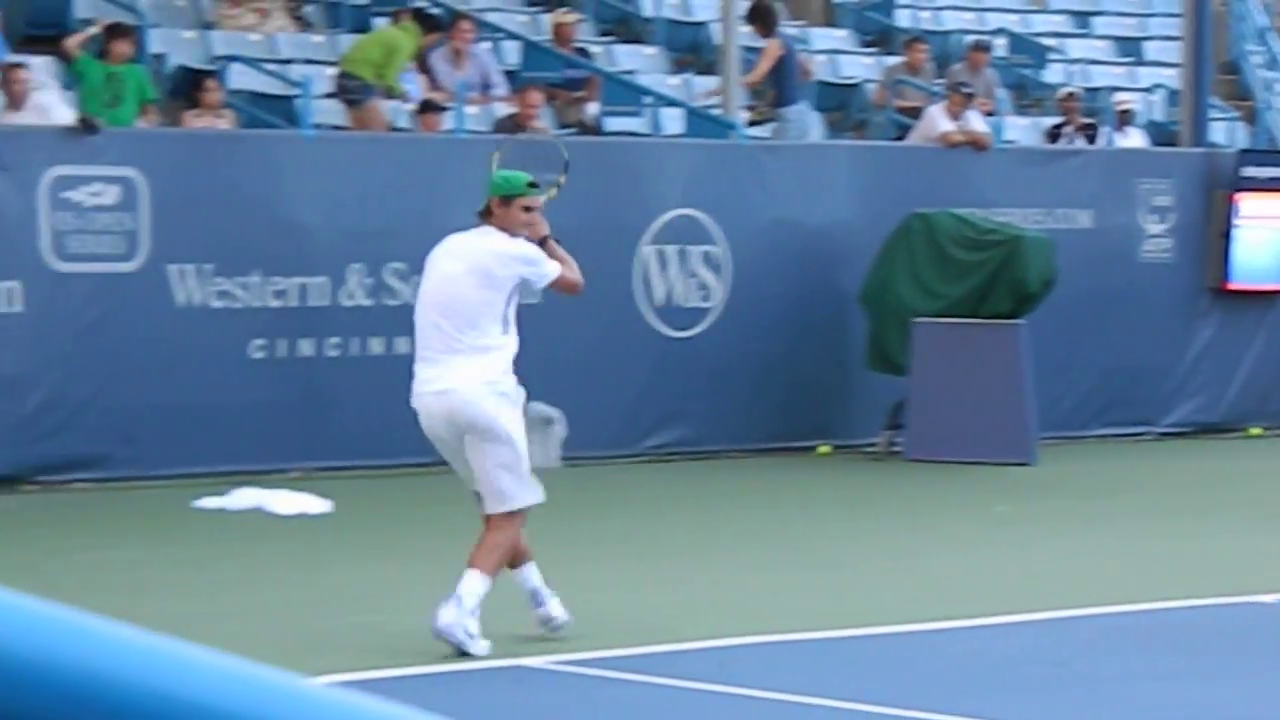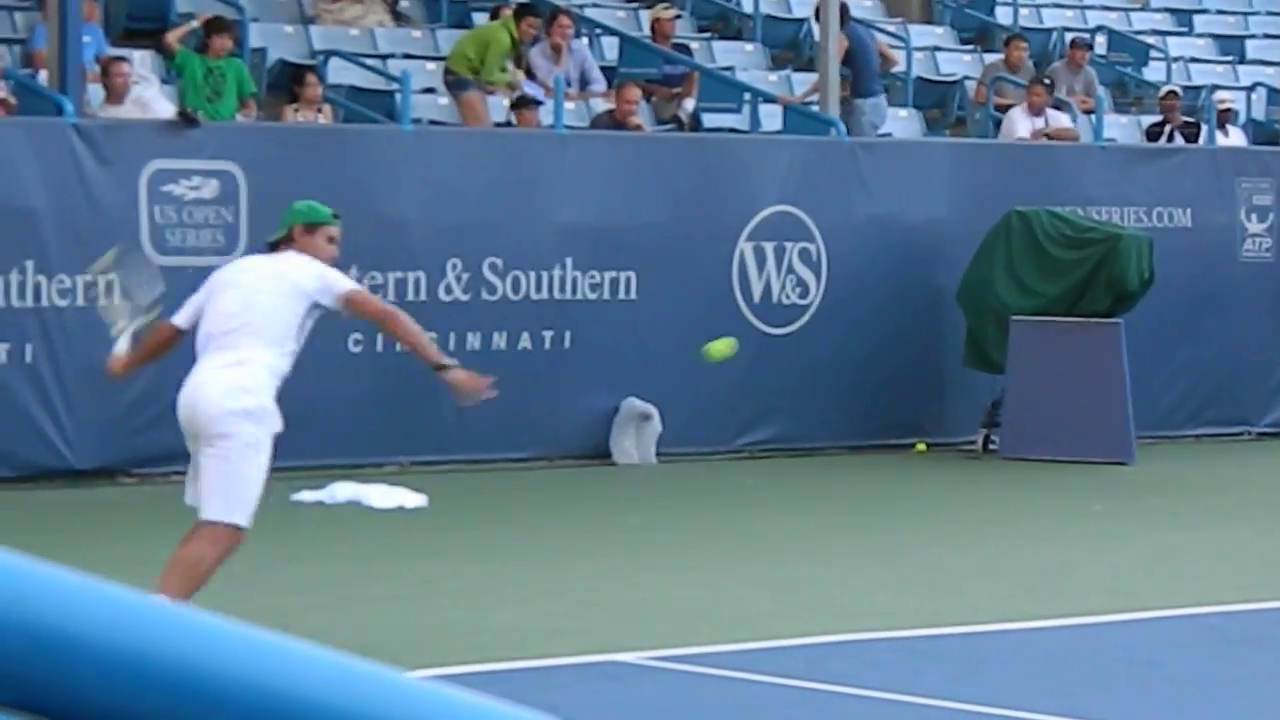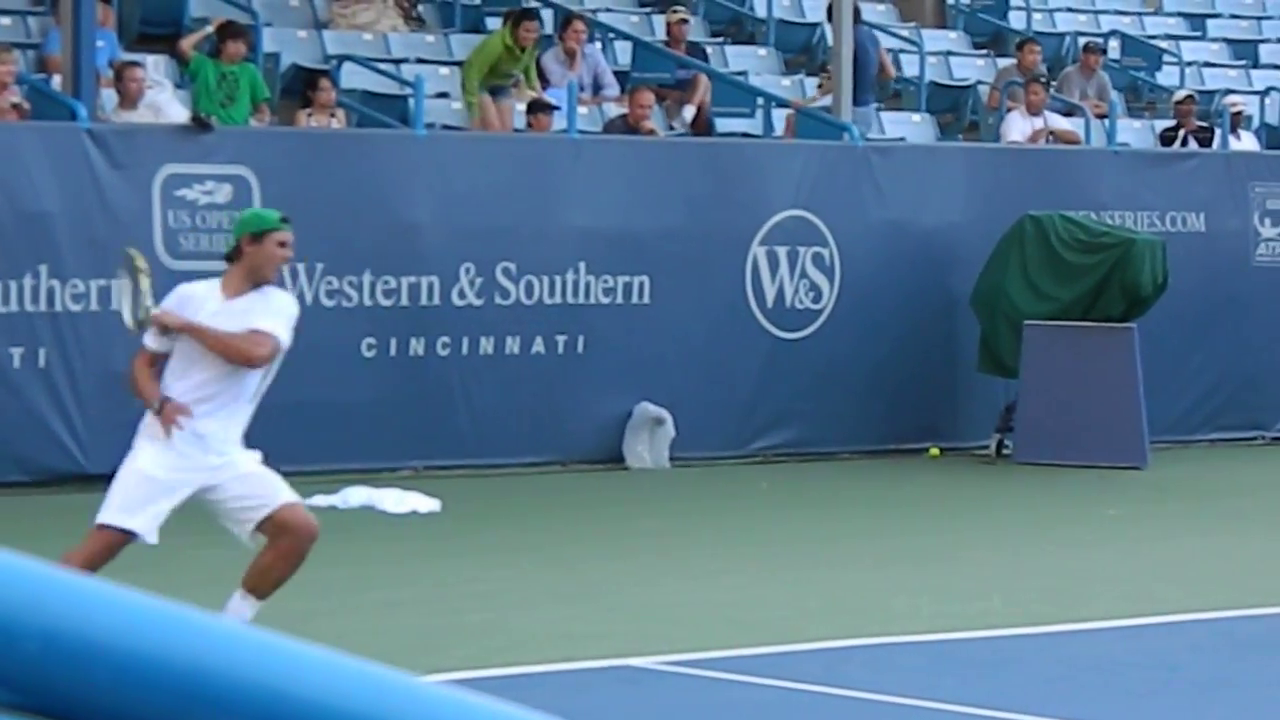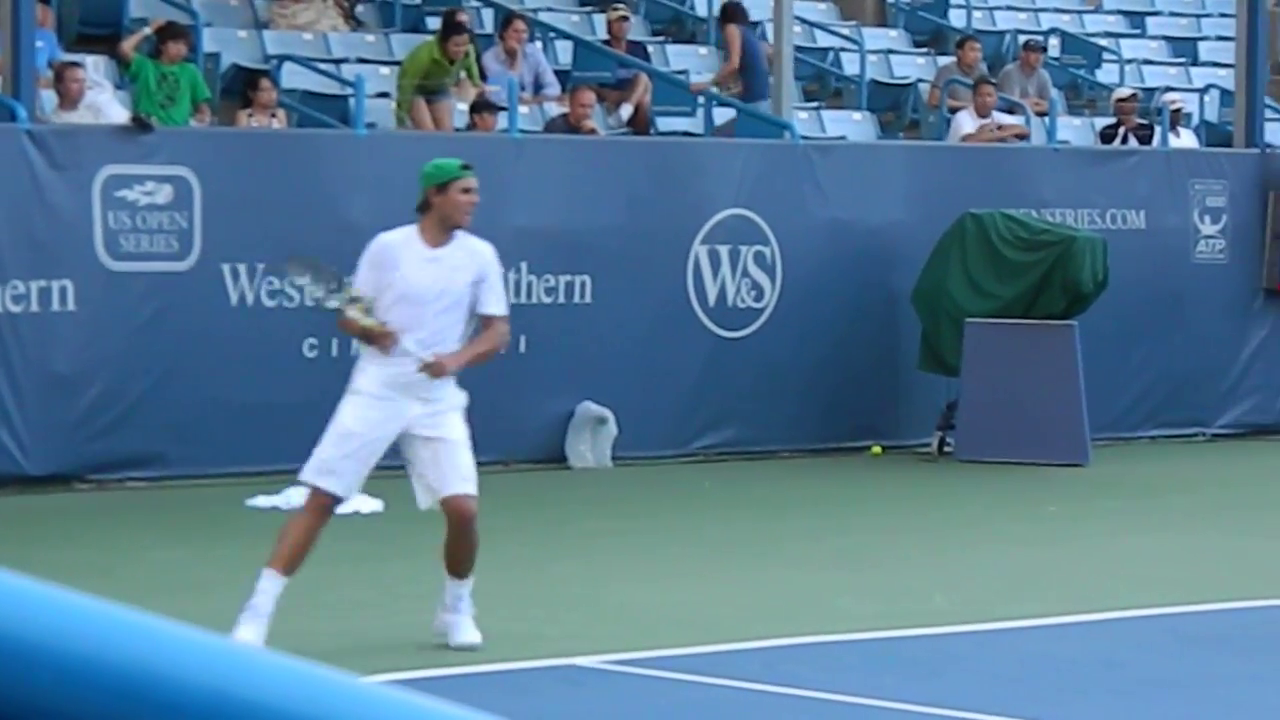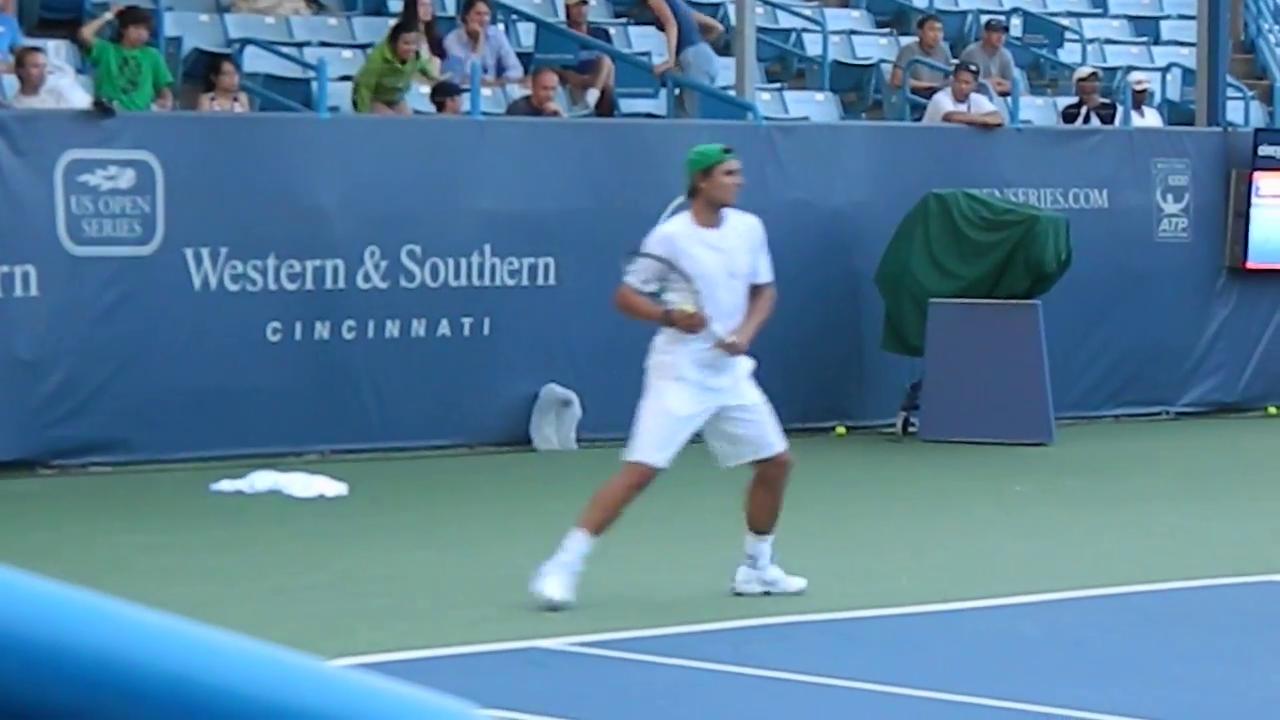
dt=0.5s
person 1, frame 1
left shoulder: (446, 249)
right shoulder: (515, 252)
right elbow: (574, 282)
right wrist: (547, 241)
left hip: (430, 397)
right hip: (484, 393)
left knee: (502, 504)
right knee: (507, 519)
left ankle: (540, 597)
right ankle: (460, 611)
person 1, frame 2
left shoulder: (225, 274)
right shoulder: (309, 272)
left elbow: (165, 333)
right elbow: (387, 316)
left wrist: (127, 362)
right wrist: (446, 368)
left hip: (195, 396)
right hip: (240, 403)
left knee: (214, 522)
right knee: (221, 534)
person 1, frame 3
left shoulder: (280, 303)
right shoulder: (187, 295)
left elbow: (256, 354)
right elbow: (142, 366)
left wrist: (186, 324)
right wrist: (159, 404)
left hip: (225, 457)
right hip: (165, 444)
left knee: (301, 527)
right knee: (103, 541)
person 1, frame 4
left shoulder: (481, 256)
right shoulder: (385, 247)
left elbow: (497, 333)
right elbow: (348, 313)
left wrist: (456, 360)
right wrist: (367, 333)
left hip: (436, 401)
right hip: (372, 392)
left knee: (463, 510)
right knee: (320, 501)
left ankle: (456, 609)
right ankle: (259, 611)
person 1, frame 5
left shoulder: (749, 227)
right shoulder: (669, 235)
left elbow: (764, 291)
right elbow: (626, 298)
left wrist: (746, 333)
right wrist: (671, 318)
left hip: (729, 372)
right hip: (677, 374)
left knee: (777, 463)
right knee: (639, 471)
left ankle: (756, 567)
right ankle: (562, 567)
